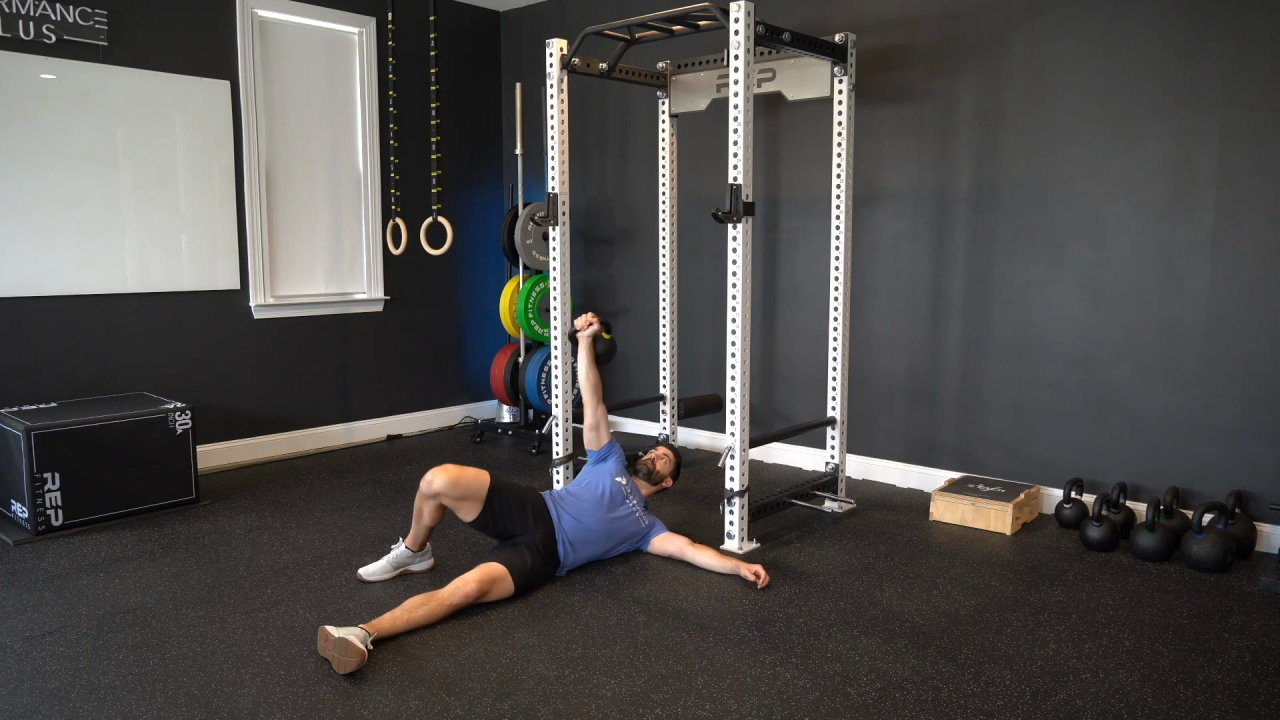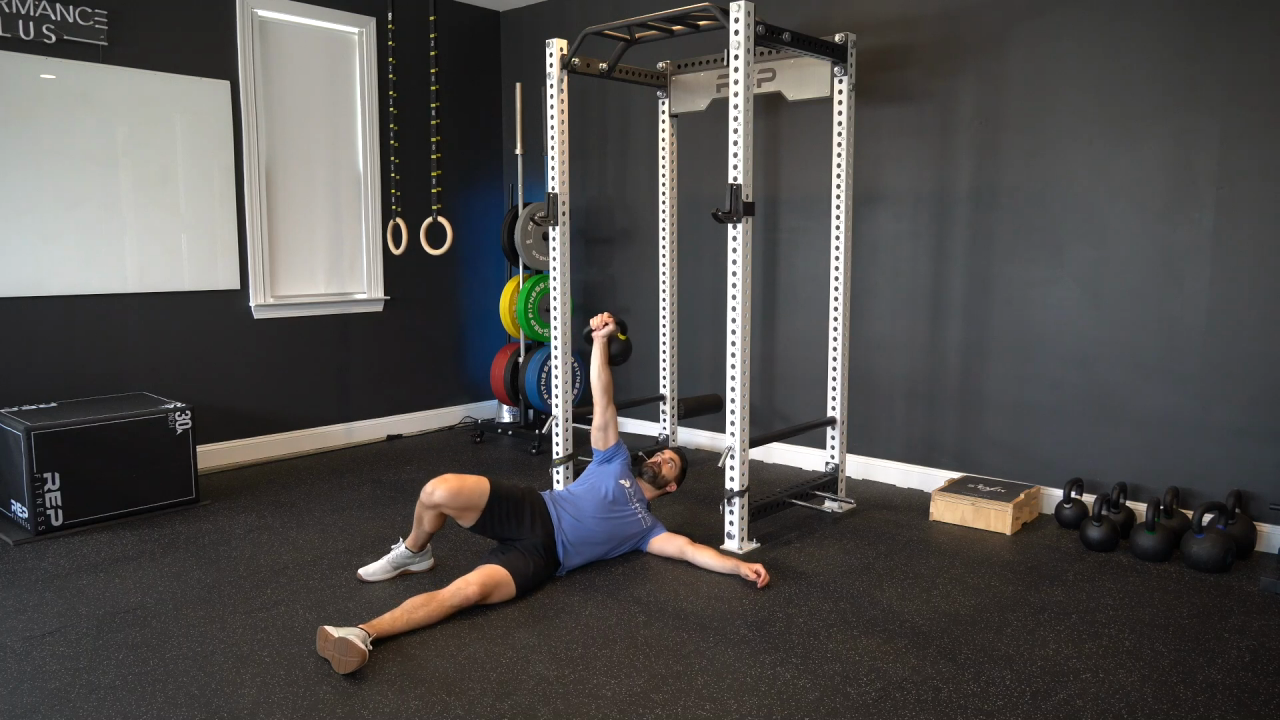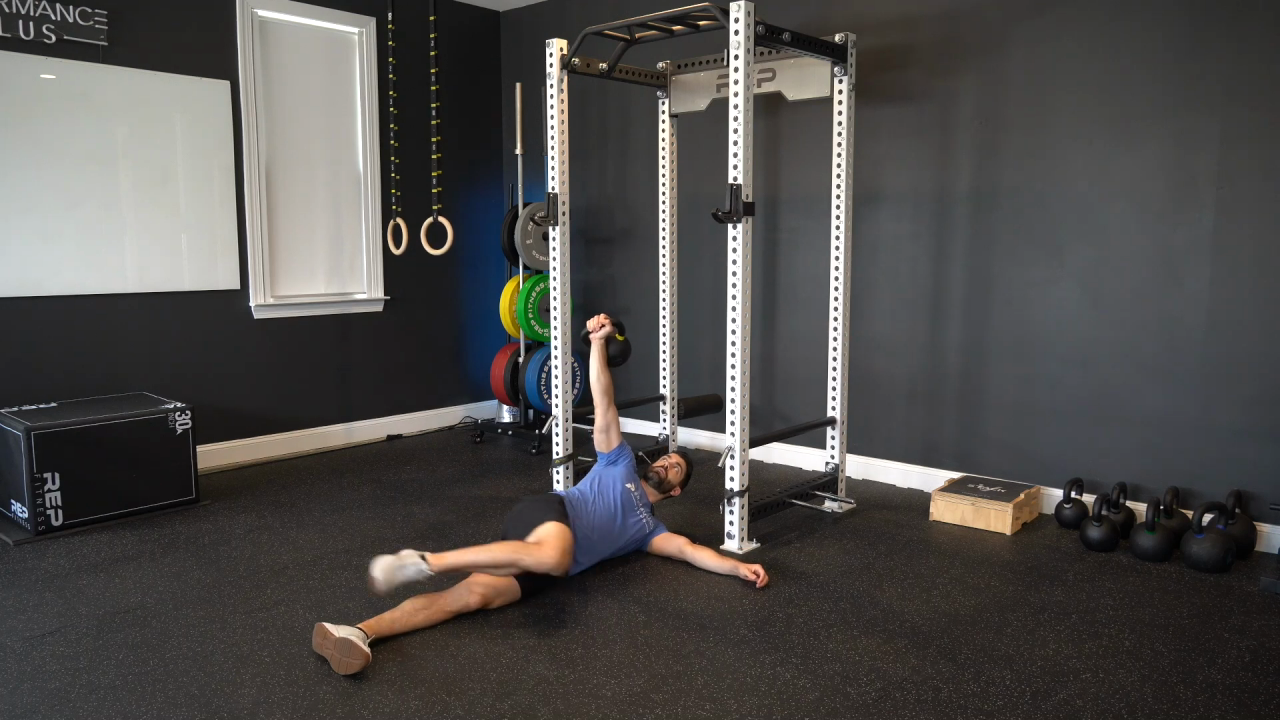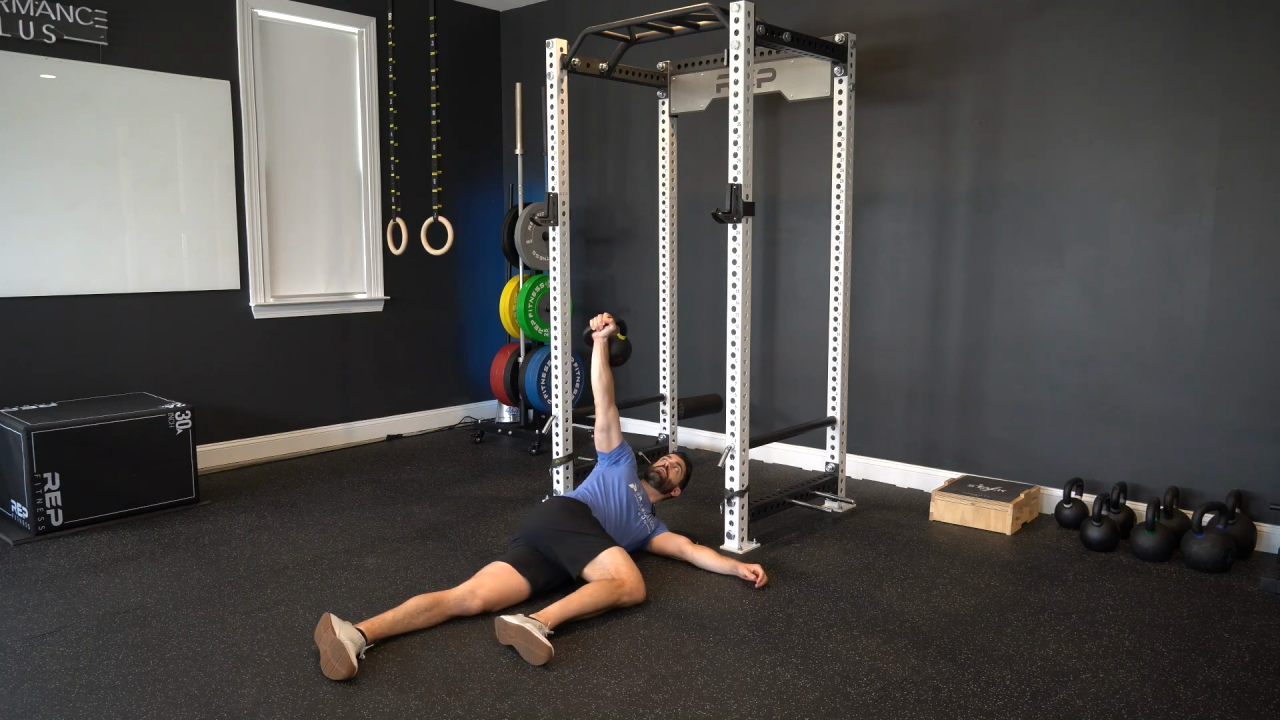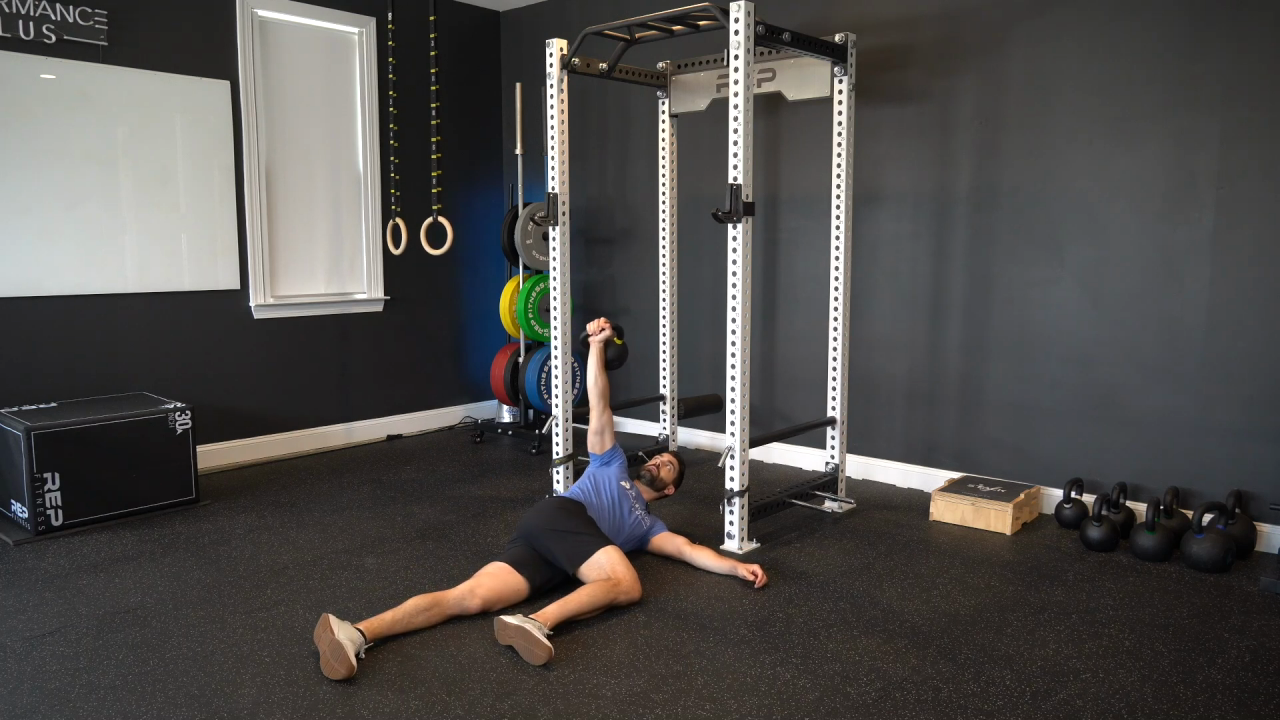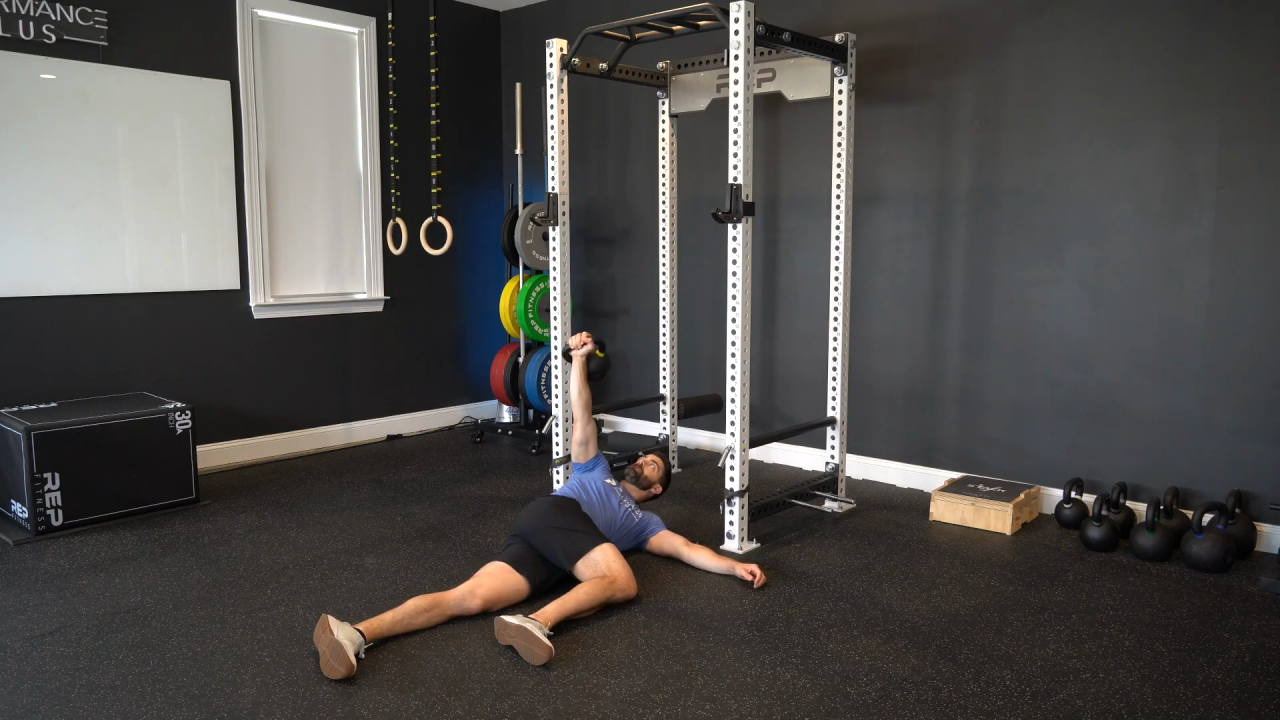
dt=0.5s
person 1, frame 1
left shoulder: (646, 525)
right shoulder: (611, 460)
left elbow: (689, 550)
right elbow: (592, 404)
left wrist: (742, 566)
right wrist: (586, 340)
left hip: (542, 554)
right hip: (530, 511)
left knee: (466, 590)
right knee: (440, 480)
left ankle: (364, 632)
right ankle: (414, 552)
person 1, frame 2
left shoulder: (646, 526)
right shoulder: (617, 462)
left elbow: (689, 549)
right elbow: (603, 405)
left wrist: (741, 565)
right wrist: (600, 340)
left hip: (540, 556)
right hip: (530, 511)
left knee: (468, 591)
right knee: (440, 492)
left ankle: (365, 633)
right ankle: (414, 552)
person 1, frame 3
left shoulder: (649, 527)
right shoulder: (621, 462)
left elbow: (689, 550)
right elbow: (604, 404)
left wrist: (740, 566)
right wrist: (598, 342)
left hip: (544, 559)
right hip: (548, 513)
left knee: (472, 595)
right knee: (550, 557)
left ankle: (362, 633)
right ankle: (422, 562)
person 1, frame 4
left shoulder: (650, 526)
right shoulder: (621, 462)
left elbow: (689, 550)
right elbow: (605, 405)
left wrist: (739, 566)
right wrist: (601, 340)
left hip: (554, 560)
right hip: (563, 518)
left knee: (470, 599)
left ankle: (358, 634)
person 1, frame 5
left shoulder: (648, 525)
right shoulder: (612, 464)
left elbow: (687, 550)
right elbow: (599, 409)
left wrist: (738, 567)
right wrist: (596, 345)
left hip: (555, 562)
right hip: (557, 517)
left knee: (471, 599)
left ankle: (367, 633)
person 1, frame 6
left shoulder: (643, 522)
right shoulder: (596, 470)
left elbow: (685, 549)
right elbow: (582, 420)
left wrist: (736, 566)
right wrist: (580, 359)
left hip: (551, 559)
right hip: (551, 515)
